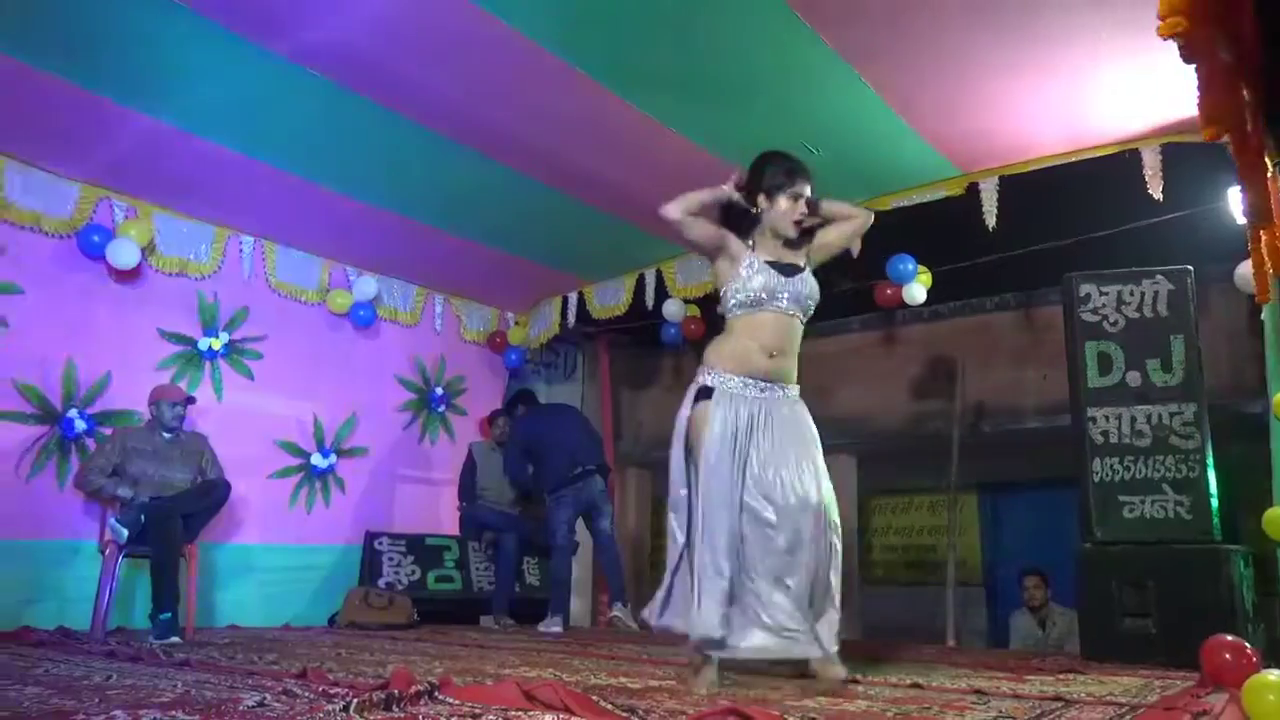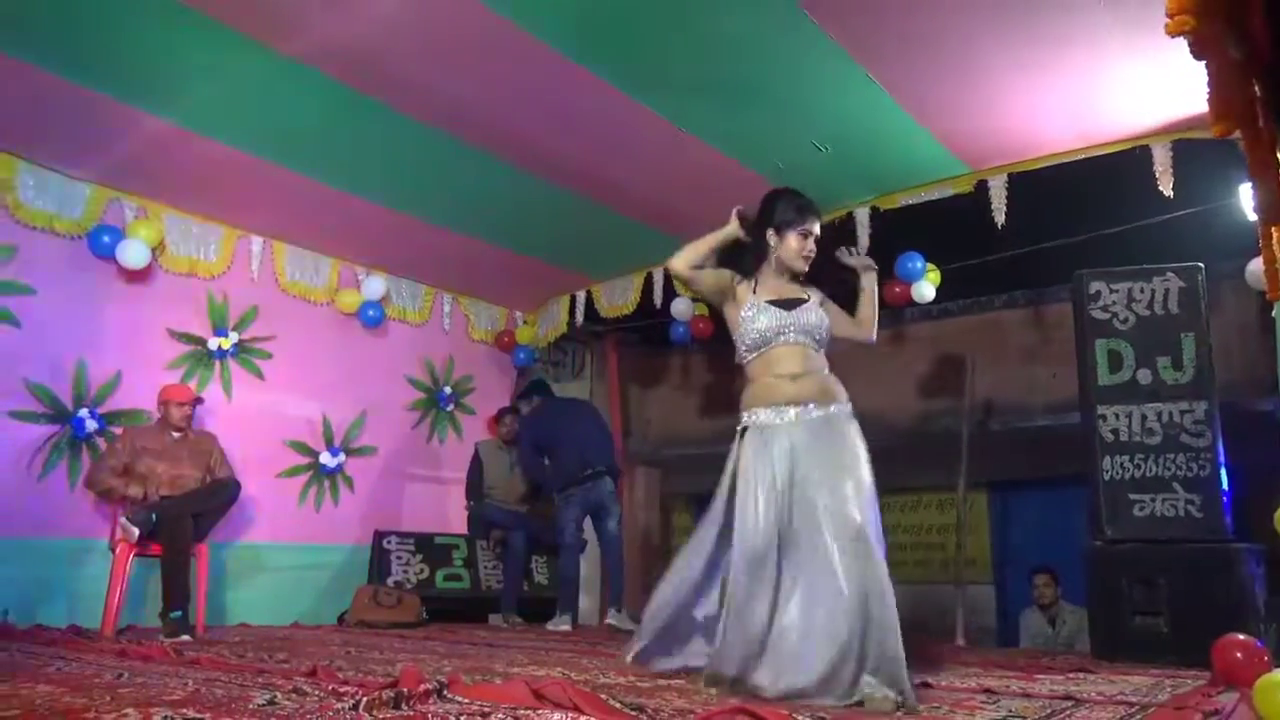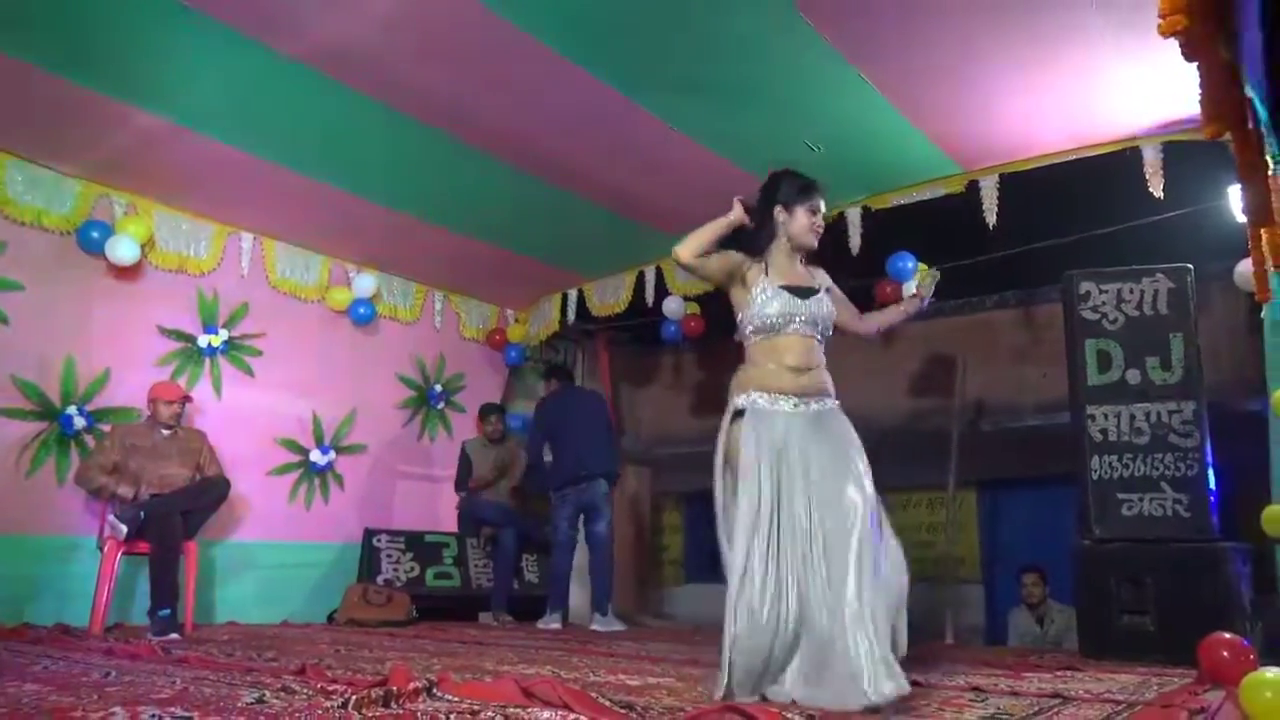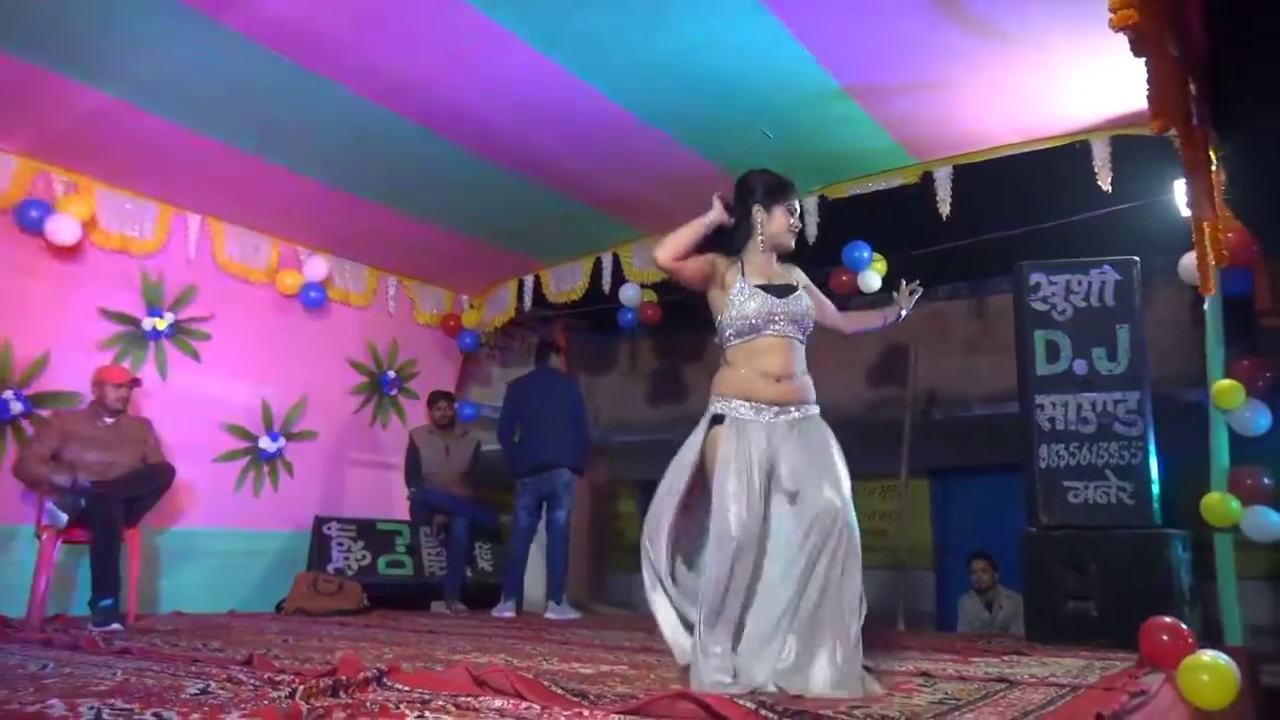
dt=0.4s
person 1, frame 1
left shoulder: (805, 254)
right shoulder: (729, 247)
left elbow: (861, 218)
right elbow: (671, 212)
left wrist: (813, 210)
right wrist: (726, 194)
left hip: (781, 402)
right hip: (724, 393)
left knee: (810, 510)
right knee: (718, 512)
left ankle: (808, 639)
right ankle: (709, 642)
person 1, frame 2
left shoulder: (813, 296)
right shoulder: (736, 288)
left elbow: (865, 332)
right elbow: (679, 266)
left wrist: (865, 273)
right wrist: (731, 232)
left hip: (829, 424)
right hip: (766, 431)
left knee: (851, 541)
right knee: (754, 545)
left ankle: (867, 675)
right ankle: (733, 659)
person 1, frame 3
left shoulder: (818, 278)
right shoulder: (743, 269)
left elbow: (863, 324)
right elbow: (685, 255)
left wrist: (914, 302)
right wrist: (735, 219)
left hip: (819, 417)
right hip: (761, 416)
left knee: (849, 532)
right knee: (764, 540)
left ankle: (862, 670)
right ankle: (750, 673)
person 1, frame 4
left shoulder: (795, 277)
right shoulder: (721, 270)
left elbow: (843, 322)
right elbow: (664, 258)
left wrist: (895, 311)
right wrist: (714, 217)
left hip: (799, 421)
right hip: (738, 420)
left knee: (830, 525)
right knee: (734, 536)
left ankle: (832, 662)
right ankle: (720, 663)
person 2, frame 1
left shoulder: (522, 424)
right shoulder: (568, 410)
left elbow: (514, 468)
right elbow: (597, 440)
left wrist: (537, 486)
left hip: (560, 488)
right hip: (592, 479)
left knee: (561, 550)
right knee: (606, 542)
left ankle: (557, 616)
right ankle: (619, 604)
person 2, frame 2
left shoulder: (534, 418)
right shoulder: (584, 406)
left elbow: (528, 461)
right elbow: (608, 439)
left wrist: (548, 484)
left hip: (570, 487)
right hip: (602, 480)
left knee: (568, 549)
right knee: (611, 543)
left ankle: (565, 614)
right ankle: (616, 610)
person 2, frame 3
left shoulder: (547, 405)
right shoulder: (596, 400)
left elbow: (534, 448)
right elbow: (613, 440)
left wrist: (548, 476)
right wrist: (609, 475)
left hip: (565, 484)
right hip: (598, 481)
left knee: (562, 547)
right knee: (600, 546)
left ankle: (555, 612)
right ankle: (601, 613)
person 2, frame 4
left shoulder: (518, 387)
right shoulder: (569, 384)
left elbow: (504, 432)
right elbow: (583, 428)
left wrist: (518, 463)
right wrist: (579, 464)
left hip: (529, 471)
right hip: (562, 469)
left knee: (521, 535)
right knee: (558, 534)
left ankle: (509, 600)
right ankle: (556, 602)
person 3, frame 1
left shoulder: (198, 443)
right shoulder: (125, 438)
left elbow: (218, 488)
right elbow: (86, 477)
right wrist: (128, 493)
left hip: (180, 520)
right hip: (142, 524)
left knee: (221, 487)
right knee: (168, 523)
left ankle: (134, 519)
right ankle: (164, 620)
person 3, frame 2
left shoulder: (207, 442)
right shoulder: (134, 437)
left elbow: (227, 486)
right elbow: (96, 477)
right wrist: (139, 492)
left hip: (190, 519)
right hip: (153, 522)
left knee: (230, 487)
right knee: (178, 523)
left ankle: (146, 518)
right ankle: (175, 619)
person 3, frame 3
left shoulder: (197, 439)
right shoulder: (124, 435)
left elbow: (217, 482)
right elbow: (86, 474)
right wrist: (130, 492)
left hip: (179, 517)
right hip: (139, 517)
left knee: (221, 485)
right knee: (168, 521)
left ankle: (134, 517)
right ankle: (163, 617)
person 3, frame 4
left shoulder: (141, 427)
right shoulder: (64, 421)
left elbow: (159, 473)
right elbow: (25, 465)
right wrist: (70, 480)
left hip: (120, 505)
right hip: (82, 508)
left knee: (166, 471)
right knee: (107, 508)
left ankle: (76, 503)
right ankle: (105, 607)
person 4, frame 1
right shoulder: (477, 451)
right elbow: (465, 492)
left wrist: (496, 528)
left hip: (509, 523)
right hip: (480, 523)
left knee: (510, 540)
right knee: (473, 514)
left ankle: (501, 611)
person 4, frame 2
right shoulder: (483, 449)
right elbow: (472, 493)
left wrist: (505, 526)
left hip: (518, 520)
right hip: (487, 520)
left knee: (519, 538)
right knee: (480, 511)
left ankle: (509, 610)
right ankle: (550, 533)
person 4, frame 3
left shoulder: (520, 452)
right shoulder: (470, 448)
right elbow: (461, 487)
right wrist: (492, 475)
left hip: (506, 518)
right hip: (475, 518)
left knee: (508, 535)
right knee: (475, 506)
left ankle: (499, 608)
right ankle: (538, 531)
person 4, frame 4
left shoulder: (471, 441)
right shoulder: (417, 437)
left elbow: (473, 483)
right elbow: (412, 481)
left wrist: (447, 511)
right wrist: (449, 491)
left hip: (457, 507)
right hip: (426, 508)
left knee: (461, 524)
right knee: (428, 495)
left ankle: (452, 597)
right ankle: (495, 521)
